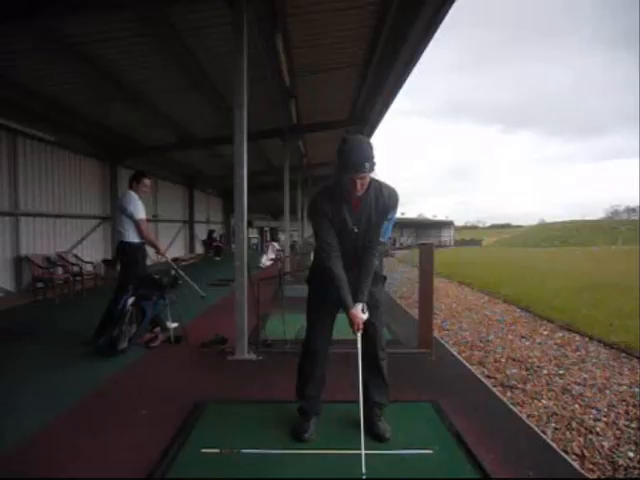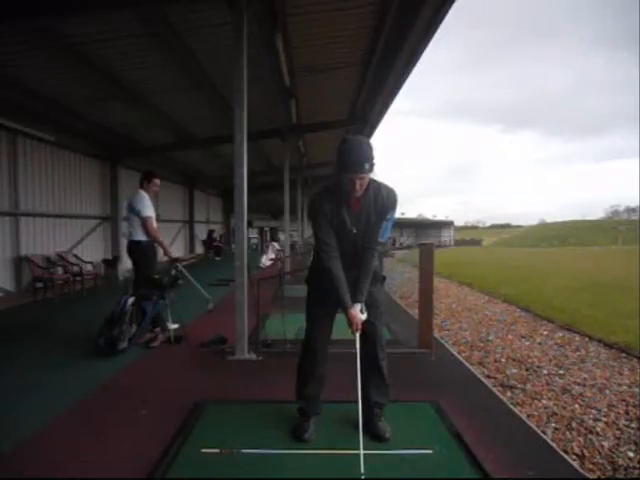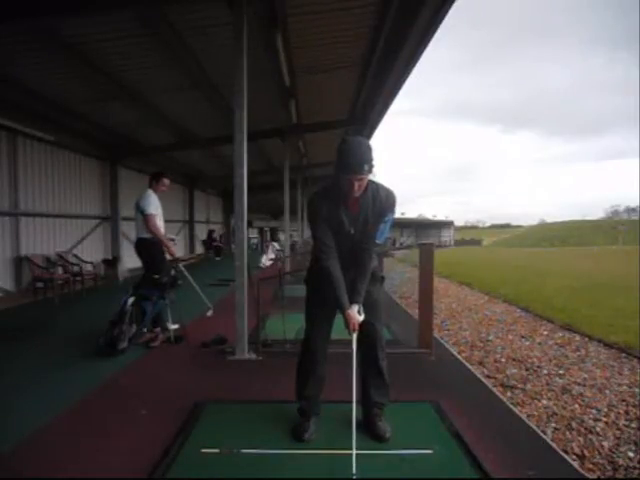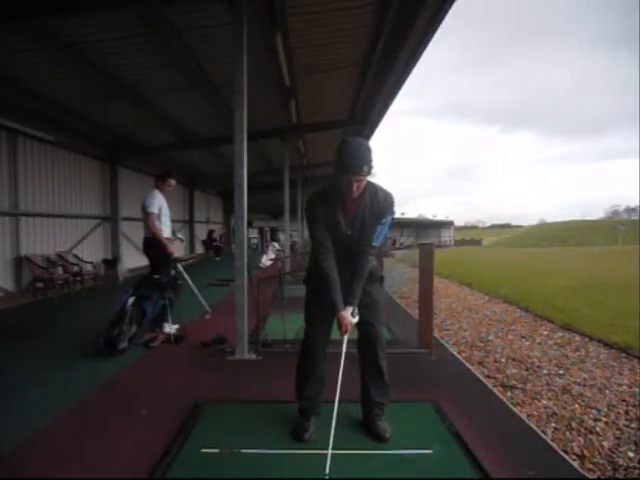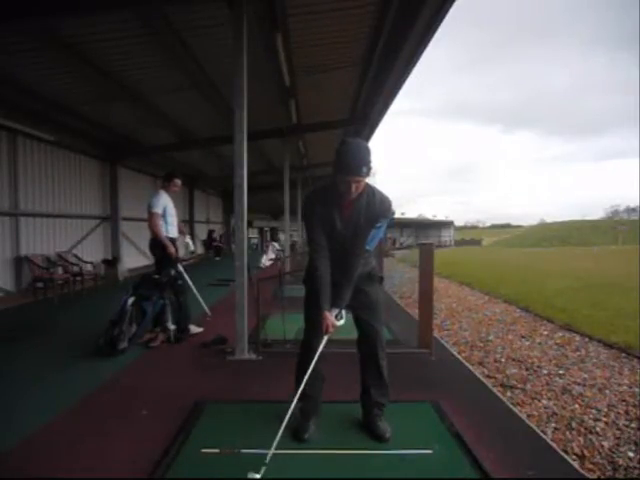
dt=1s
person 1, frame 1
left shoulder: (387, 197)
right shoulder: (322, 201)
left elbow: (372, 250)
right elbow: (330, 255)
left wrist: (360, 299)
right wrist: (348, 304)
left hip: (367, 275)
right hip: (327, 276)
left knee: (374, 343)
right knee: (316, 343)
left ankle: (375, 411)
right ankle: (308, 412)
person 1, frame 2
left shoulder: (385, 197)
right shoulder: (321, 201)
left elbow: (370, 250)
right elbow: (329, 255)
left wrist: (359, 299)
right wrist: (347, 305)
left hip: (366, 275)
right hip: (326, 276)
left knee: (374, 342)
right knee: (315, 342)
left ankle: (374, 411)
right ankle: (308, 412)
person 1, frame 3
left shoulder: (384, 199)
right shoulder: (320, 201)
left elbow: (368, 251)
right elbow: (327, 255)
left wrist: (357, 300)
right wrist: (345, 305)
left hip: (365, 275)
right hip: (325, 276)
left knee: (373, 341)
right knee: (315, 342)
left ankle: (374, 412)
right ankle: (308, 412)
person 1, frame 4
left shoulder: (382, 201)
right shoulder: (318, 202)
left elbow: (365, 253)
right elbow: (324, 256)
left wrist: (352, 302)
right wrist: (338, 307)
left hip: (364, 276)
right hip: (324, 277)
left knee: (373, 341)
right knee: (314, 342)
left ankle: (374, 411)
right ankle: (308, 412)
person 1, frame 5
left shoulder: (380, 204)
right shoulder: (315, 201)
left elbow: (359, 255)
right elbow: (319, 255)
left wrist: (341, 304)
right wrist: (324, 307)
left hip: (363, 278)
right hip: (323, 278)
left knee: (373, 343)
right knee: (312, 343)
left ankle: (374, 412)
right ankle: (307, 411)
person 2, frame 1
left shoulder: (124, 199)
right shoulder: (134, 200)
right elbow: (143, 230)
right wrist: (158, 246)
left hip: (126, 246)
right hip: (133, 248)
left knee: (134, 287)
right knee: (125, 290)
person 2, frame 2
left shoulder: (136, 198)
right shoulder: (143, 199)
right elbow: (150, 228)
left wrist: (159, 244)
right wrist: (165, 247)
left hip: (137, 244)
right hip: (143, 246)
left knee: (144, 286)
right knee: (146, 287)
right ankle: (157, 327)
person 2, frame 3
left shoulder: (151, 198)
right shoulder: (149, 197)
right elbow: (151, 226)
left wrist: (165, 240)
right wrist: (168, 245)
left hip: (149, 243)
right hip: (150, 244)
left knee: (152, 284)
right knee: (157, 284)
left ankle: (157, 326)
right ankle: (158, 328)
person 2, frame 4
left shoulder: (160, 198)
right shoulder: (154, 197)
right elbow: (151, 224)
left wrist: (172, 235)
right wrist: (166, 243)
left hip: (160, 243)
right hip: (157, 244)
left ankle: (159, 323)
right ankle: (159, 326)
person 2, frame 5
left shoulder: (167, 199)
right shoulder: (159, 198)
left elbow: (173, 222)
right elbow: (153, 224)
left wrist: (185, 234)
right wrist: (168, 244)
left hip: (168, 243)
right hip: (163, 244)
right knee: (177, 285)
right ankle: (183, 326)
